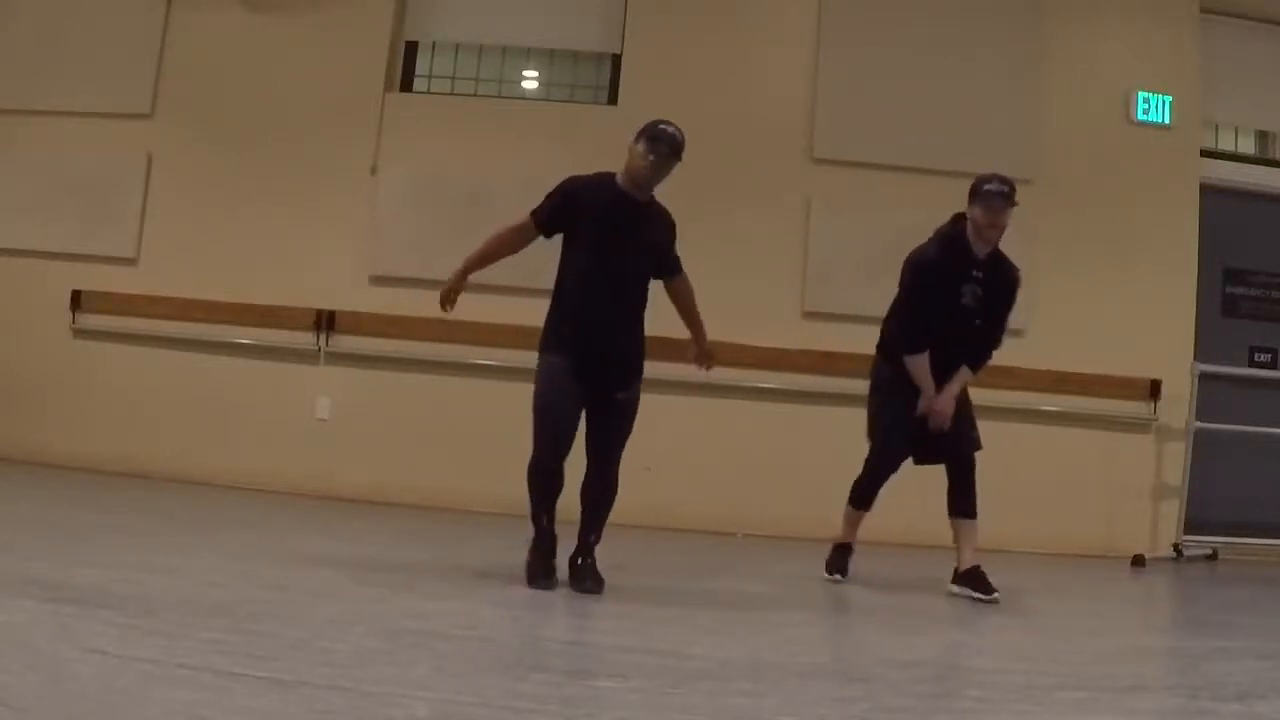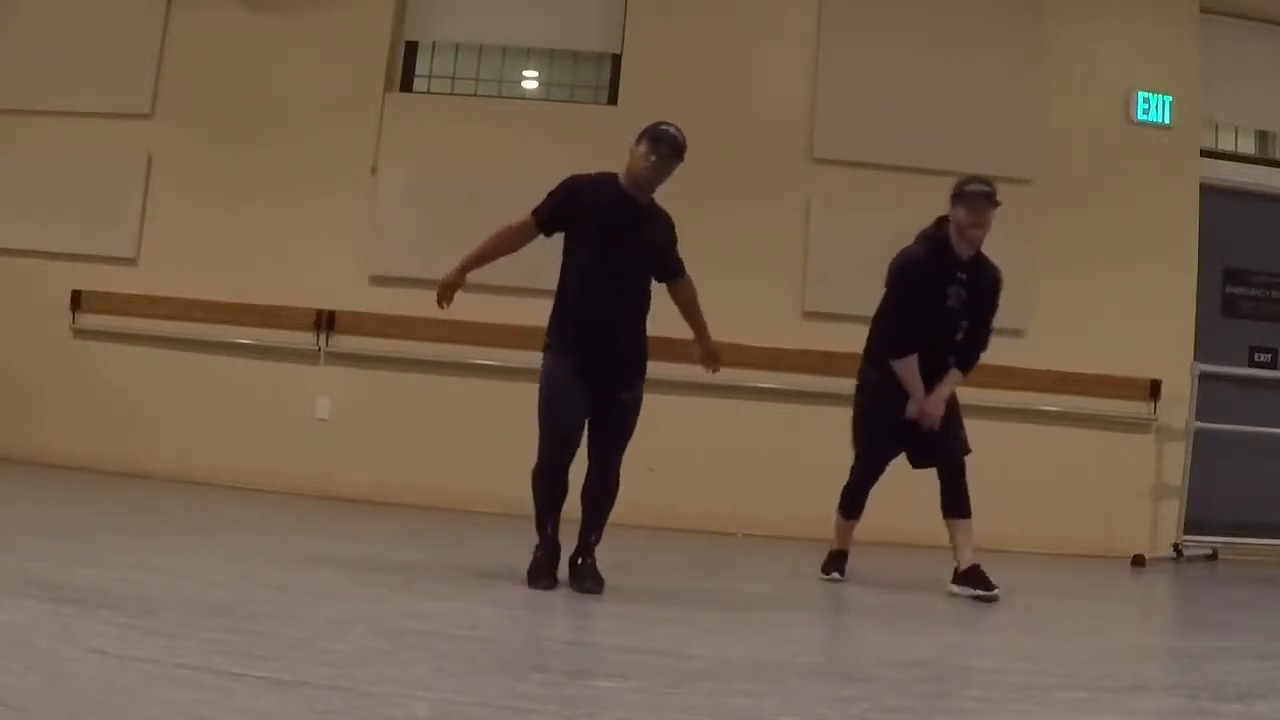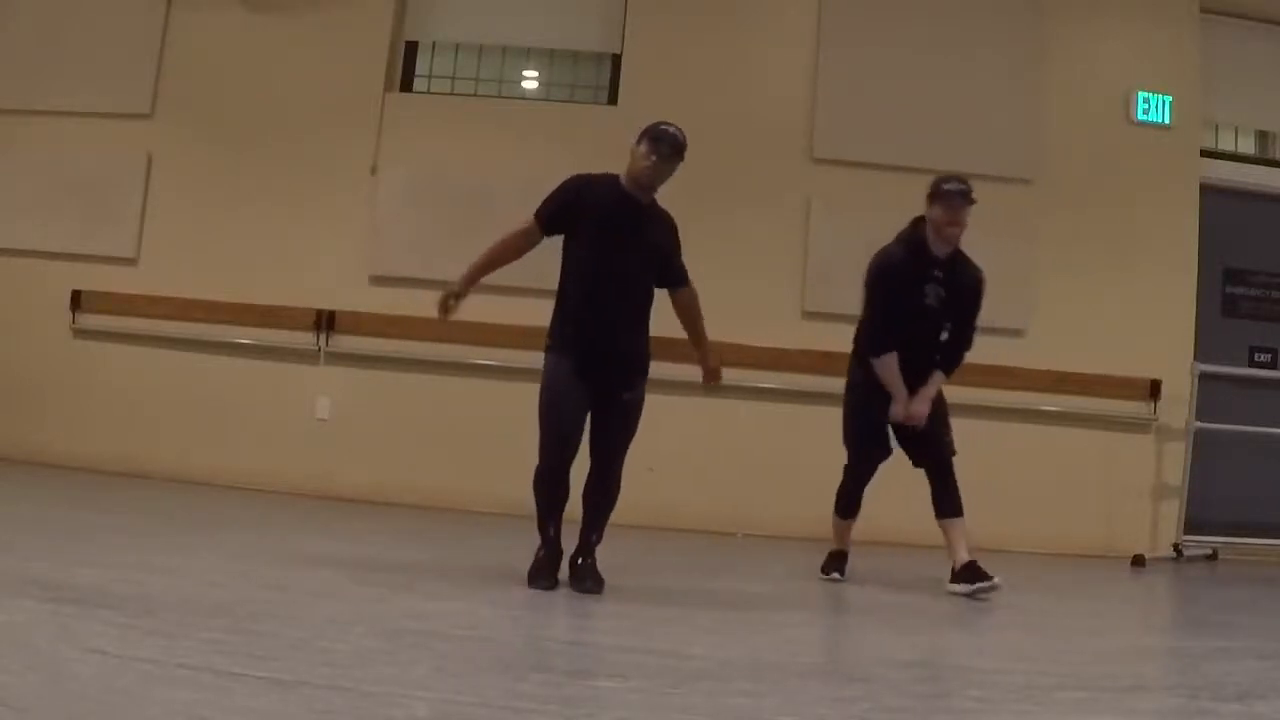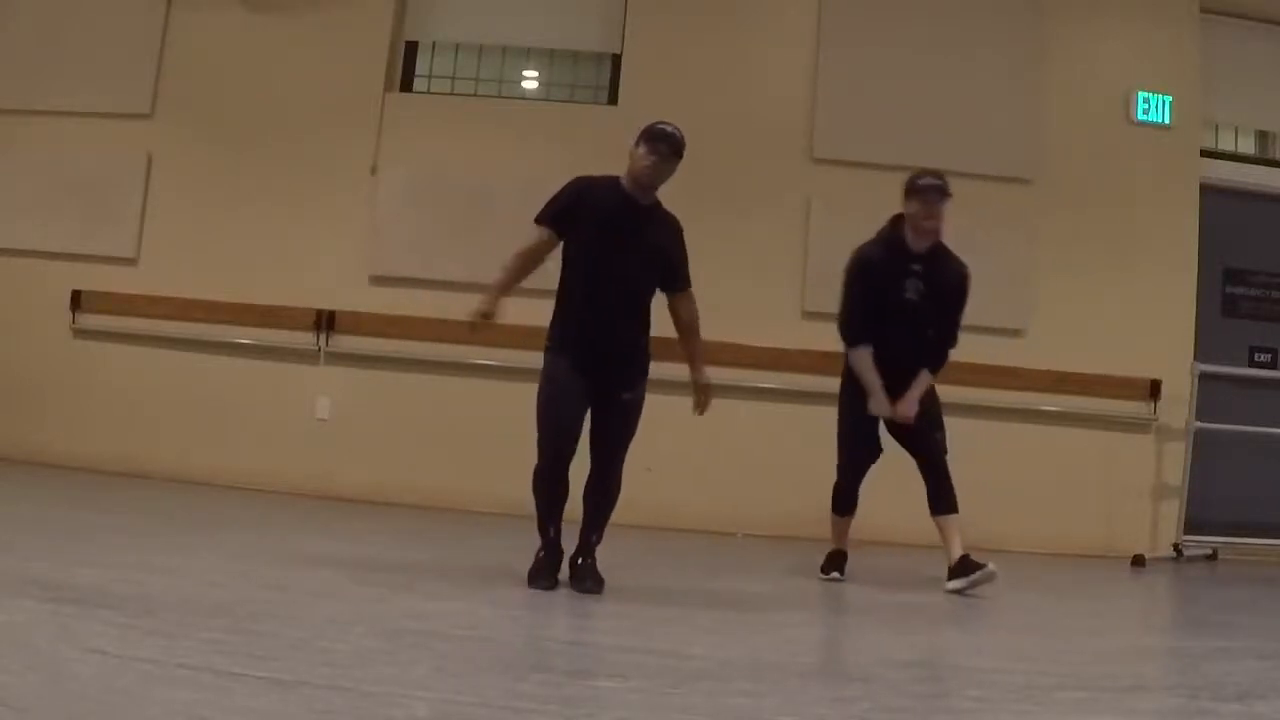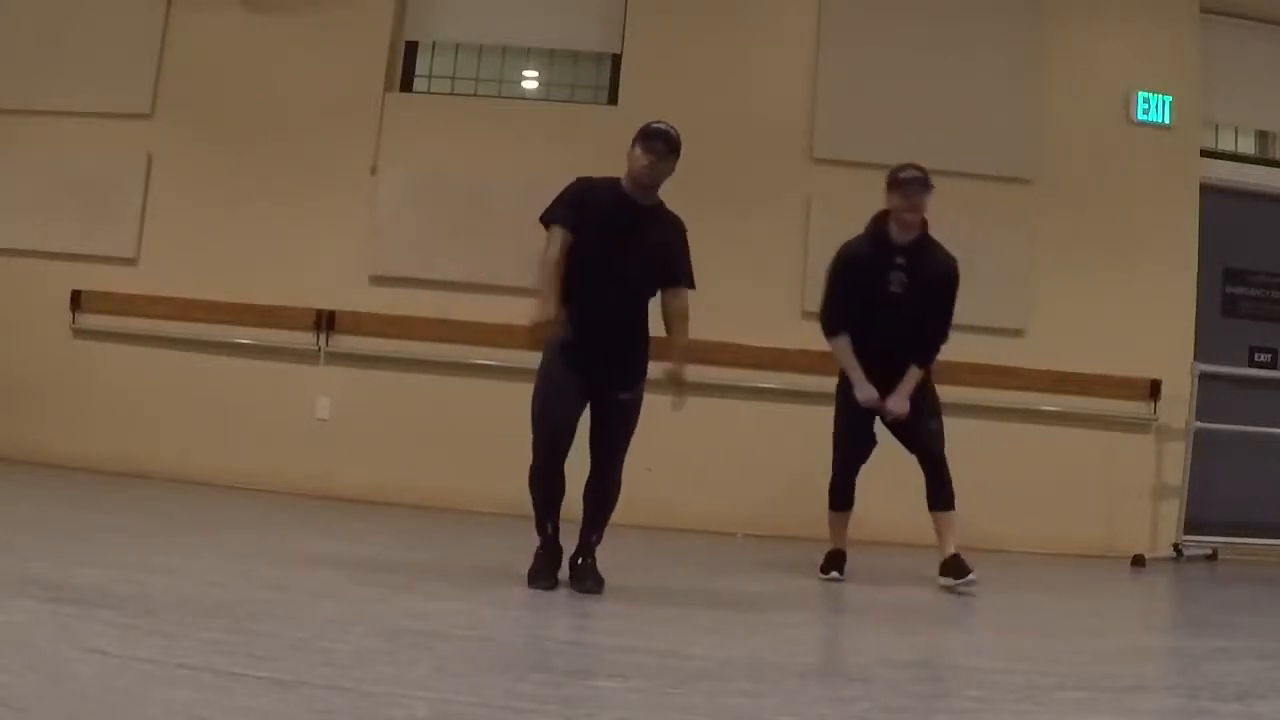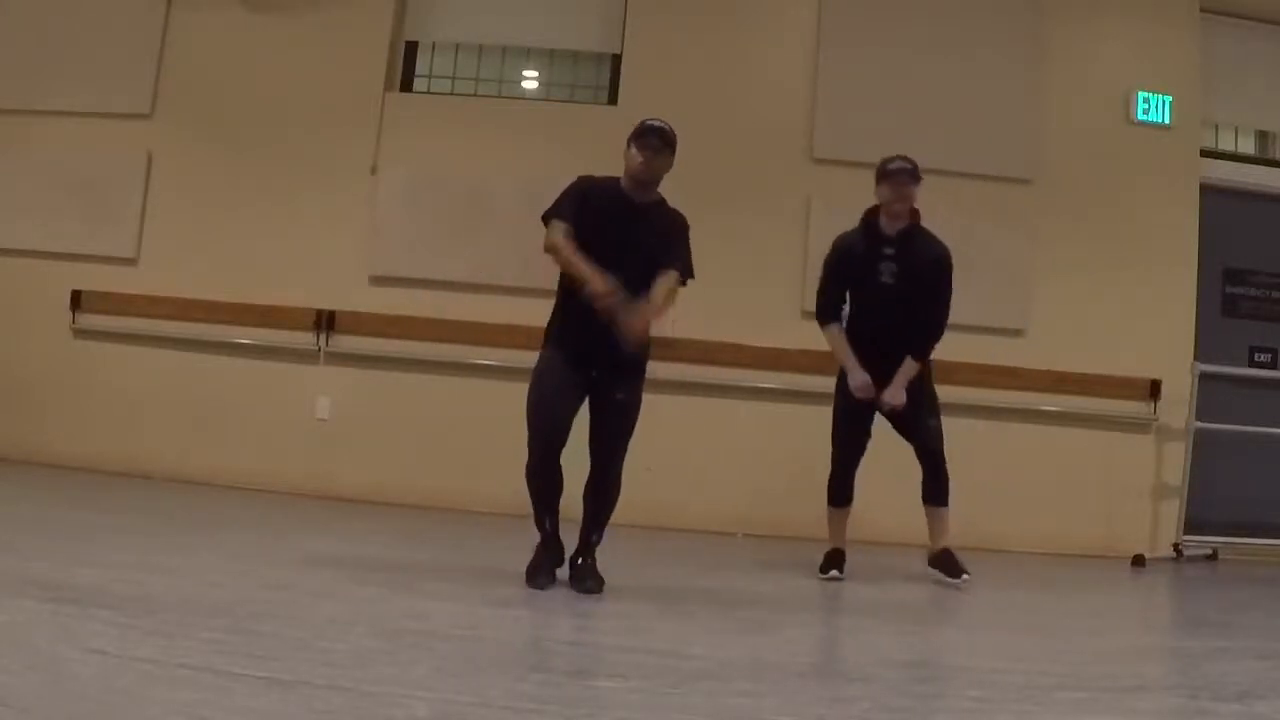
dt=0.1s
person 1, frame 1
left shoulder: (660, 222)
right shoulder: (582, 193)
left elbow: (675, 279)
right elbow: (523, 231)
left wrist: (700, 337)
right wrist: (463, 272)
left hip: (623, 360)
right hip: (565, 349)
left knee: (605, 463)
right knee: (549, 449)
left ankle: (585, 555)
right ankle: (543, 542)
person 1, frame 2
left shoulder: (660, 225)
right shoulder: (583, 191)
left elbow: (678, 280)
right elbow: (524, 230)
left wrist: (704, 339)
right wrist: (462, 269)
left hip: (626, 361)
right hip: (569, 350)
left knee: (606, 464)
right knee: (555, 452)
left ankle: (585, 555)
right ankle: (547, 546)
person 1, frame 3
left shoulder: (663, 227)
right shoulder: (583, 192)
left elbow: (681, 290)
right elbow: (526, 236)
left wrist: (704, 352)
right wrist: (467, 280)
left hip: (628, 362)
right hip: (570, 351)
left knee: (608, 464)
right knee: (556, 453)
left ankle: (585, 557)
right ankle: (547, 549)
person 1, frame 4
left shoulder: (667, 228)
right shoulder: (585, 194)
left elbow: (681, 299)
right elbow: (541, 244)
left wrist: (697, 368)
right wrist: (495, 292)
left hip: (628, 362)
right hip: (570, 351)
left knee: (609, 465)
right knee: (554, 453)
left ankle: (586, 556)
right ankle: (548, 549)
person 1, frame 5
left shoulder: (669, 228)
right shoulder: (585, 194)
left elbow: (677, 295)
right elbow: (555, 244)
left wrist: (678, 358)
right wrist: (547, 298)
left hip: (625, 362)
right hip: (569, 350)
left knee: (608, 463)
right knee: (548, 448)
left ankle: (585, 556)
right ankle: (548, 546)
person 1, frame 6
left shoulder: (671, 225)
right shoulder: (587, 192)
left elbow: (670, 281)
right elbow: (556, 239)
left wrist: (645, 315)
right wrist: (590, 278)
left hip: (624, 360)
right hip: (566, 348)
left knee: (608, 463)
right knee: (543, 443)
left ankle: (586, 556)
right ankle: (548, 542)
person 2, frame 1
left shoulder: (1005, 276)
right shoulder: (929, 259)
left elbow: (986, 342)
right elbow: (910, 334)
left wrist: (949, 393)
right wrist: (928, 392)
left hip: (949, 377)
right hip: (896, 370)
left knee: (963, 463)
right knee: (884, 459)
left ankle: (967, 569)
right ankle: (843, 544)
person 2, frame 2
left shoulder: (988, 278)
right shoulder: (913, 262)
left elbow: (973, 345)
right elbow: (896, 337)
left wrist: (938, 395)
right wrist: (916, 396)
left hip: (937, 379)
right hip: (884, 375)
left knee: (953, 464)
right knee: (869, 464)
left ankle: (966, 567)
right ankle: (839, 549)
person 2, frame 3
left shoulder: (968, 277)
right shoulder: (891, 262)
left elbow: (958, 345)
right elbow: (875, 337)
left wrist: (923, 397)
right wrist: (898, 397)
left hip: (924, 382)
right hip: (870, 381)
left knee: (942, 466)
right knee: (861, 466)
left ankle: (963, 566)
right ankle: (838, 552)
person 2, frame 4
left shoulder: (952, 272)
right shoulder: (870, 257)
left elbow: (943, 342)
right elbow: (851, 330)
left wrist: (912, 395)
right wrist: (874, 392)
left hip: (916, 378)
right hip: (863, 377)
left knee: (936, 462)
right knee: (853, 463)
left ankle: (958, 561)
right ankle: (837, 551)
person 2, frame 5
left shoulder: (941, 264)
right shoulder: (856, 253)
left elbow: (935, 336)
right elbow: (833, 323)
left wrist: (904, 391)
right wrist: (858, 381)
left hip: (911, 377)
right hip: (860, 375)
left knee: (934, 459)
right knee: (847, 461)
left ankle: (950, 556)
right ankle: (836, 551)
person 2, frame 6
left shoulder: (933, 254)
right shoulder: (849, 246)
left elbow: (932, 327)
right elbow: (827, 312)
left wrist: (901, 383)
right wrist: (852, 369)
left hip: (910, 370)
right hip: (858, 366)
left knee: (933, 453)
right knee: (845, 456)
left ankle: (940, 551)
right ankle: (835, 550)
